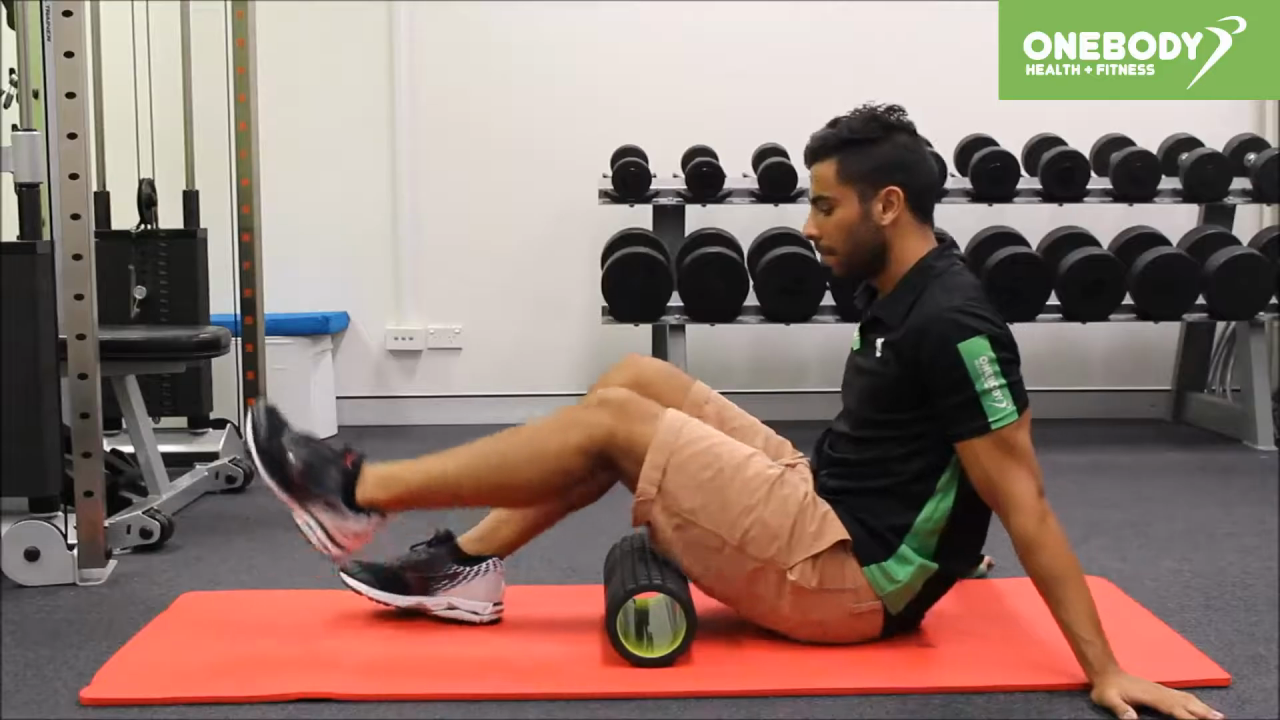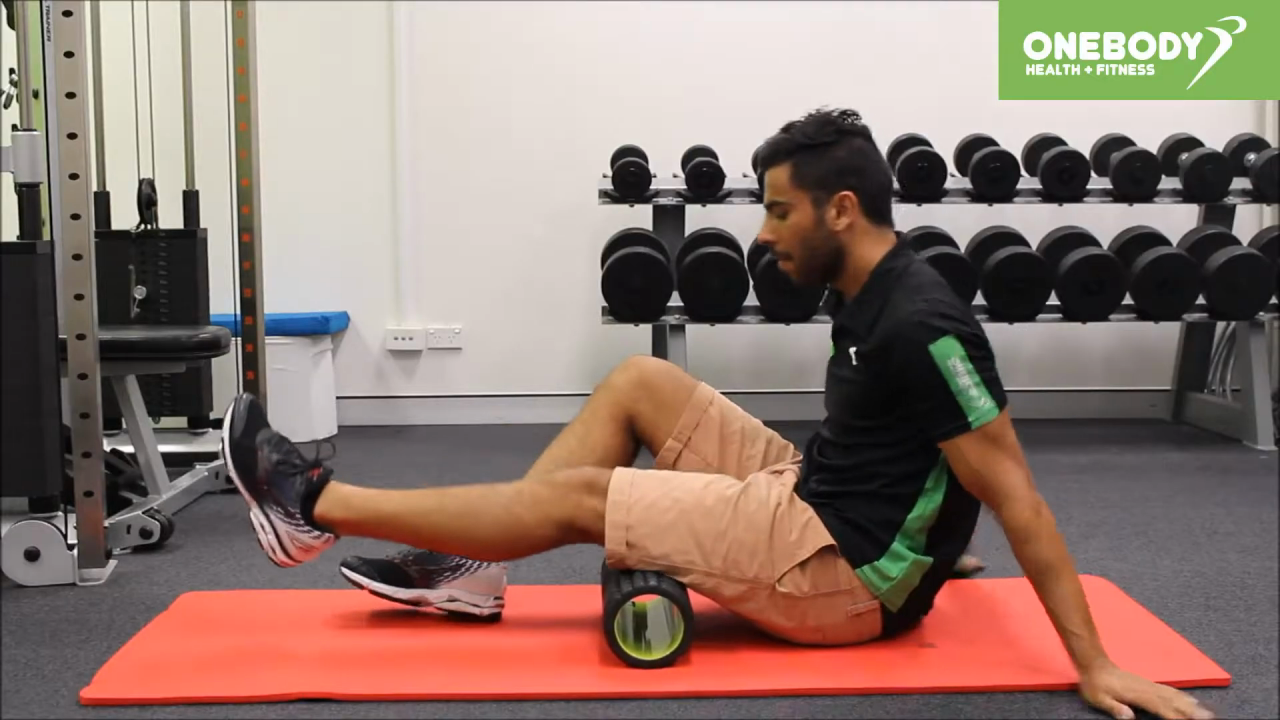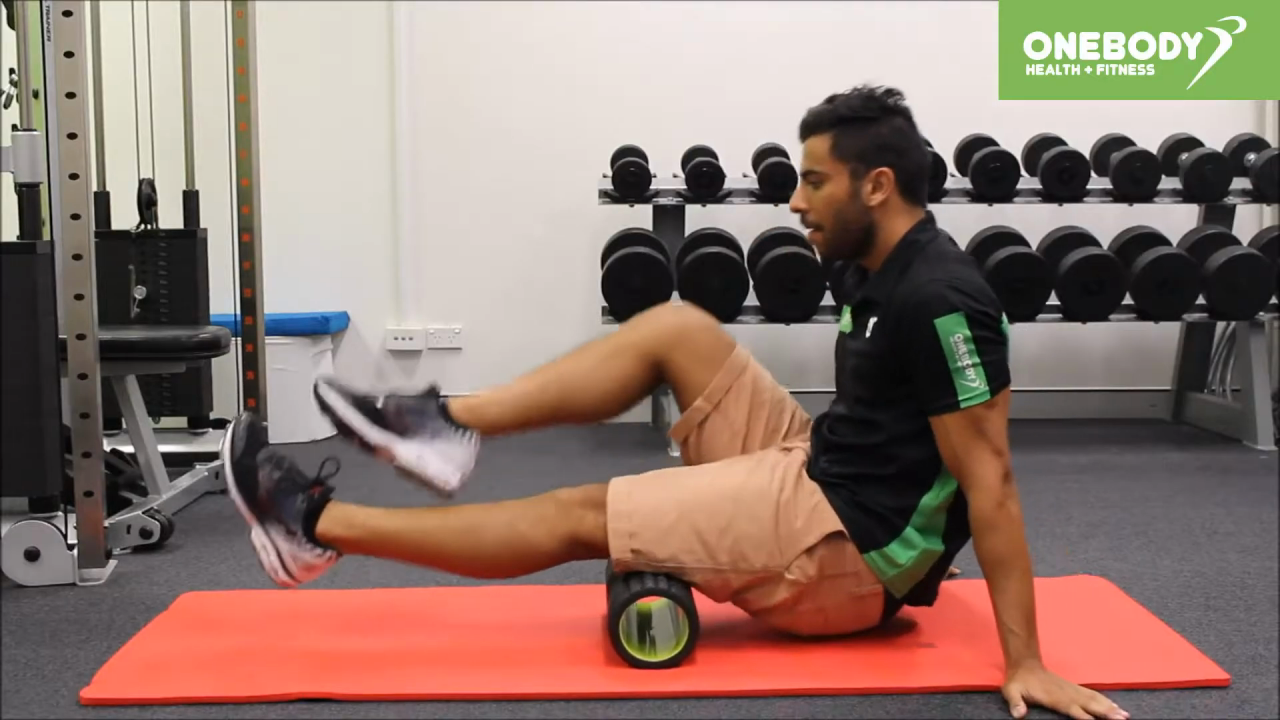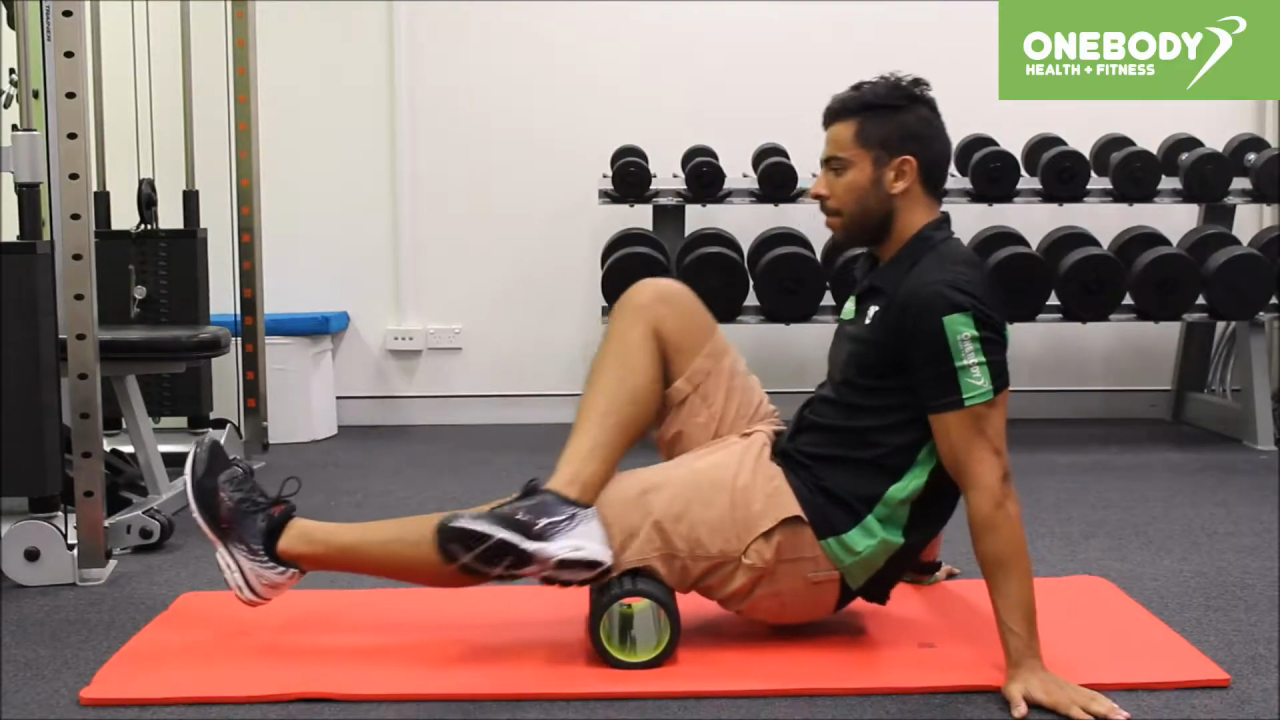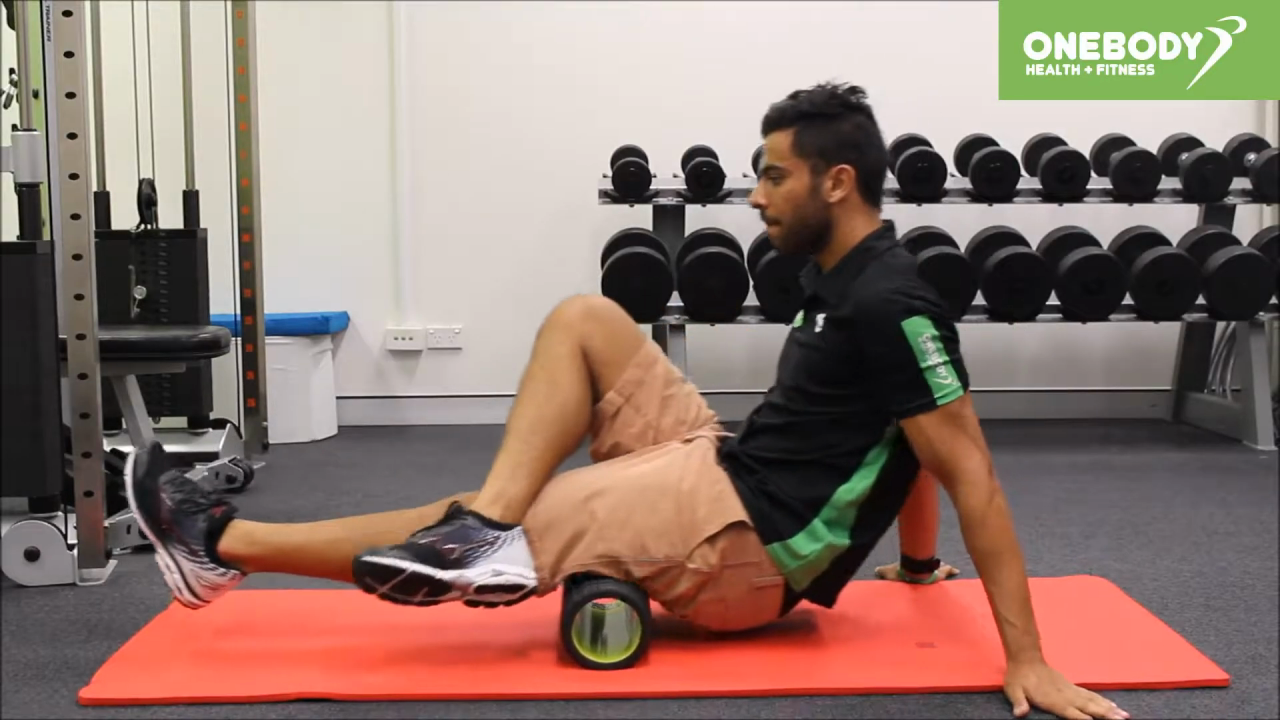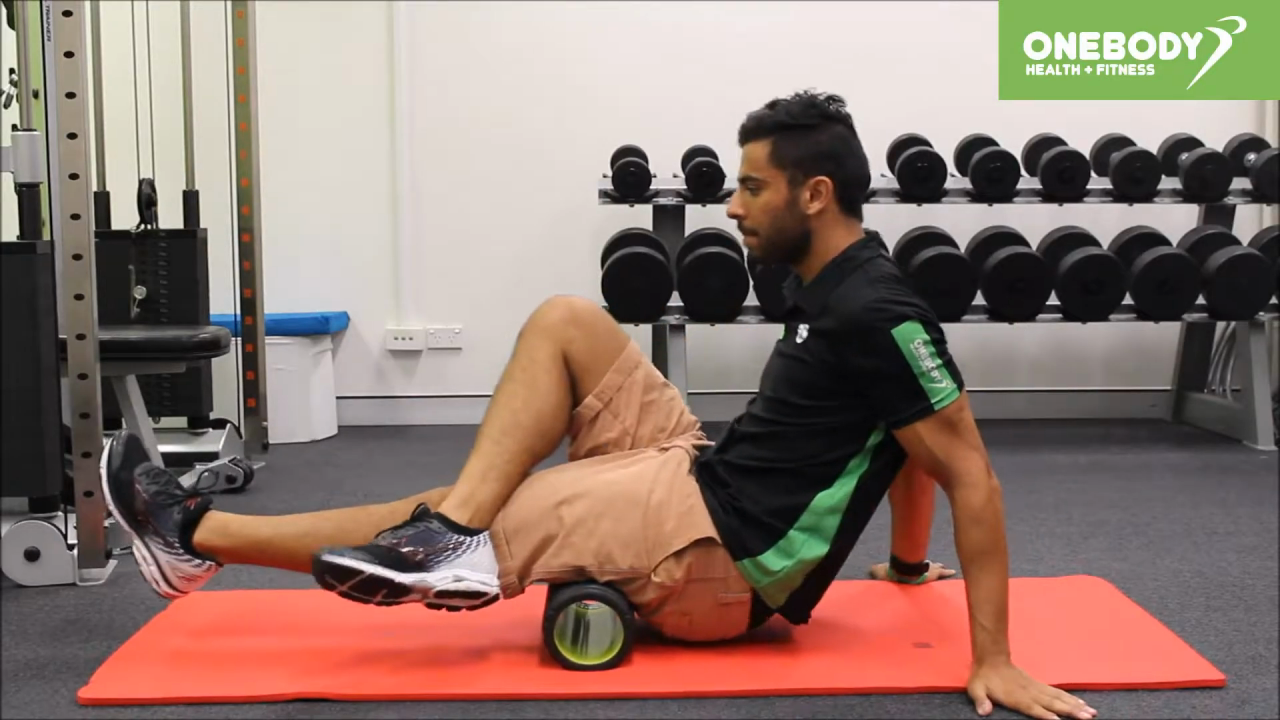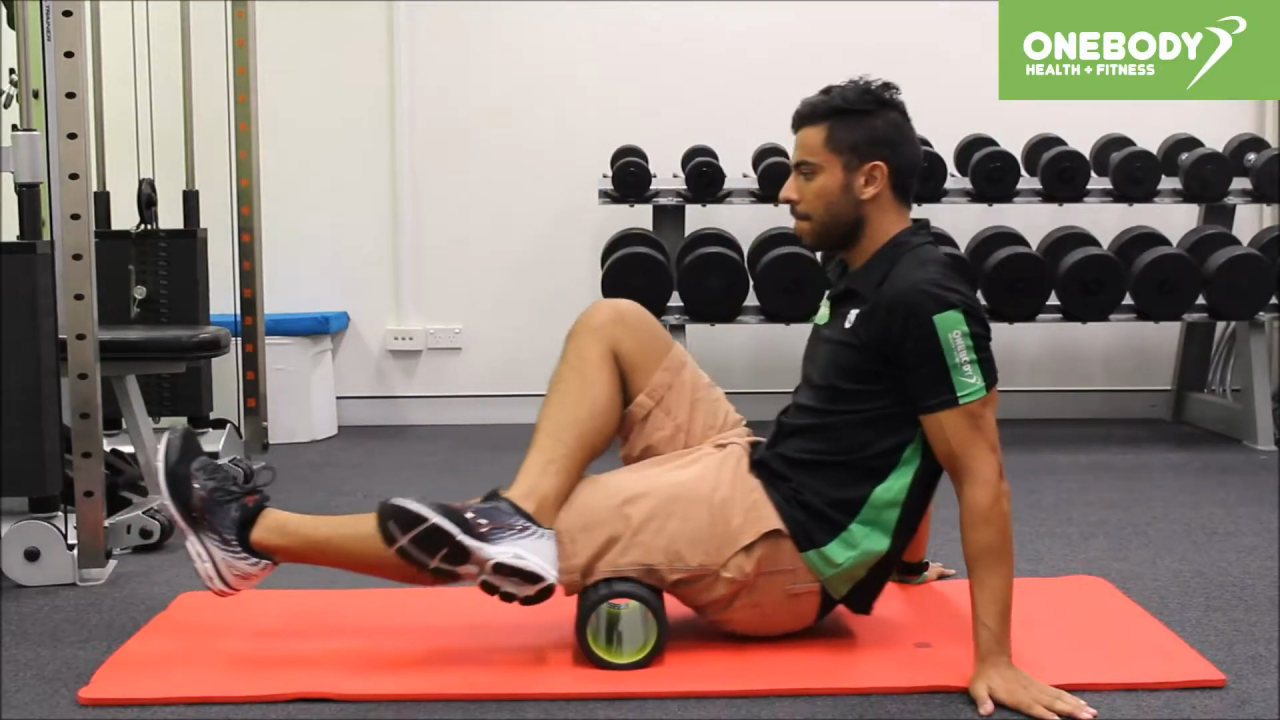
dt=0.4s
person 1, frame 1
left shoulder: (949, 324)
right shoulder: (900, 294)
left elbow: (1023, 501)
right wrist: (932, 538)
left hip: (839, 575)
right hip: (824, 508)
left knee: (608, 419)
right knee: (636, 379)
left ankle: (351, 497)
right ankle: (466, 564)
person 1, frame 2
left shoulder: (913, 321)
right shoulder: (870, 288)
left elbow: (1014, 490)
right elbow: (933, 455)
right wrist: (935, 534)
left hip: (841, 568)
right hip: (820, 500)
left knee: (583, 498)
right knee: (638, 383)
left ankle: (312, 502)
right ankle: (468, 565)
person 1, frame 3
left shoulder: (937, 299)
right shoulder: (882, 272)
left elbow: (990, 481)
right wrist: (916, 540)
left hip: (840, 550)
right hip: (816, 481)
left knee: (575, 516)
right knee: (676, 328)
left ankle: (319, 524)
right ankle: (448, 430)
person 1, frame 4
left shoulder: (940, 298)
right shoulder: (898, 270)
left elbow: (987, 481)
right elbow: (914, 440)
right wrist: (911, 548)
left hip: (796, 537)
right hip: (777, 469)
right knee: (657, 305)
left ankle: (280, 543)
right ankle: (558, 515)
person 1, frame 5
left shoulder: (888, 305)
right shoulder: (848, 278)
left elbow: (968, 470)
right elbow: (910, 443)
right wrist: (914, 559)
left hip: (742, 543)
right hip: (727, 474)
left knee: (483, 525)
right knee: (580, 323)
left ankle: (224, 544)
right ankle: (482, 532)
person 1, frame 6
left shoulder: (874, 313)
right shoulder: (834, 286)
left elbow: (970, 477)
right elbow: (899, 447)
right wrist: (906, 561)
left hip: (718, 557)
right hip: (706, 483)
left knee: (452, 526)
right knee: (566, 323)
left ankle: (198, 533)
right ankle: (446, 534)
person 1, frame 7
left shoulder: (924, 297)
right shoulder: (869, 276)
left elbow: (981, 477)
right elbow: (902, 442)
right wrist: (899, 555)
left hip: (786, 553)
right hip: (760, 483)
left knee: (493, 556)
right knee: (613, 325)
left ankle: (257, 532)
right ankle: (512, 522)
